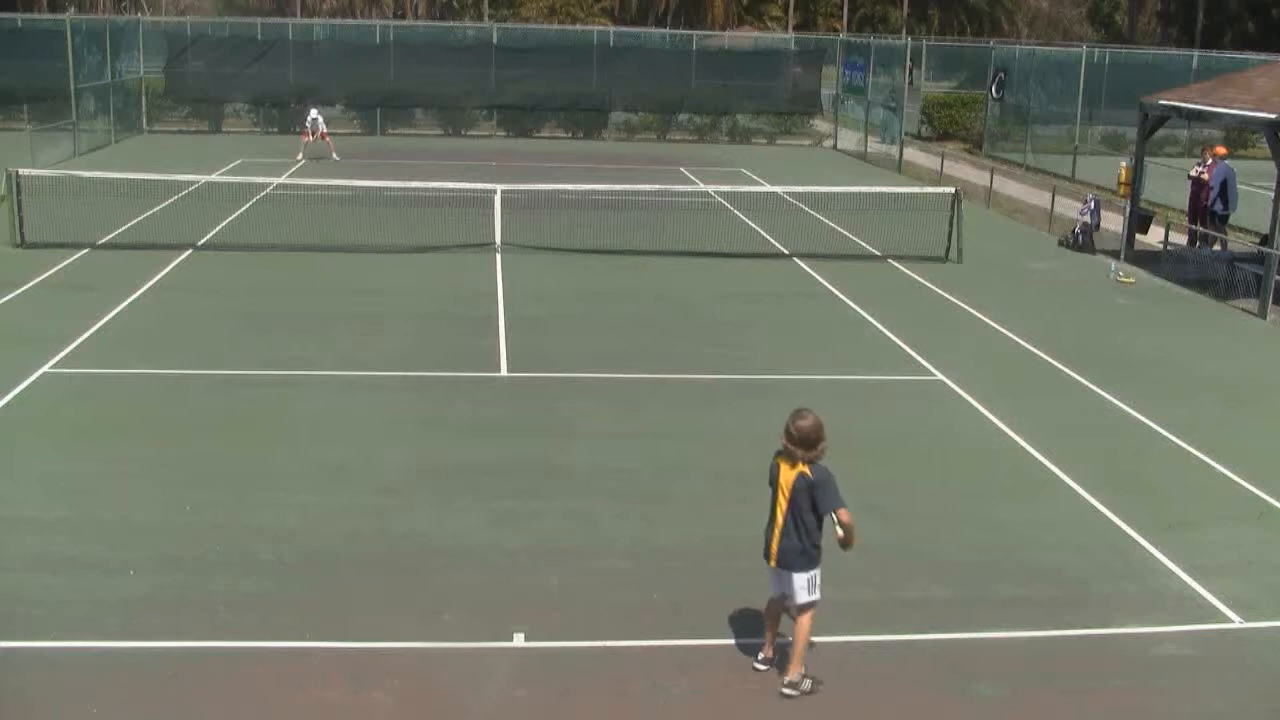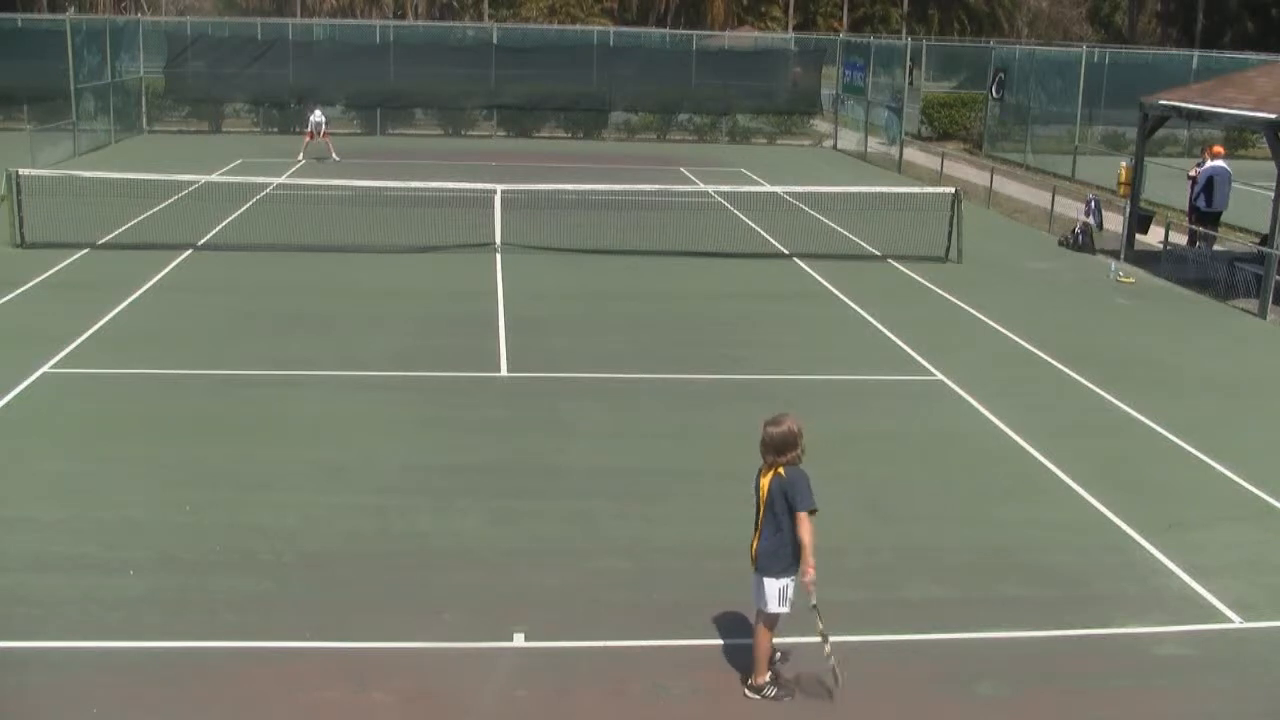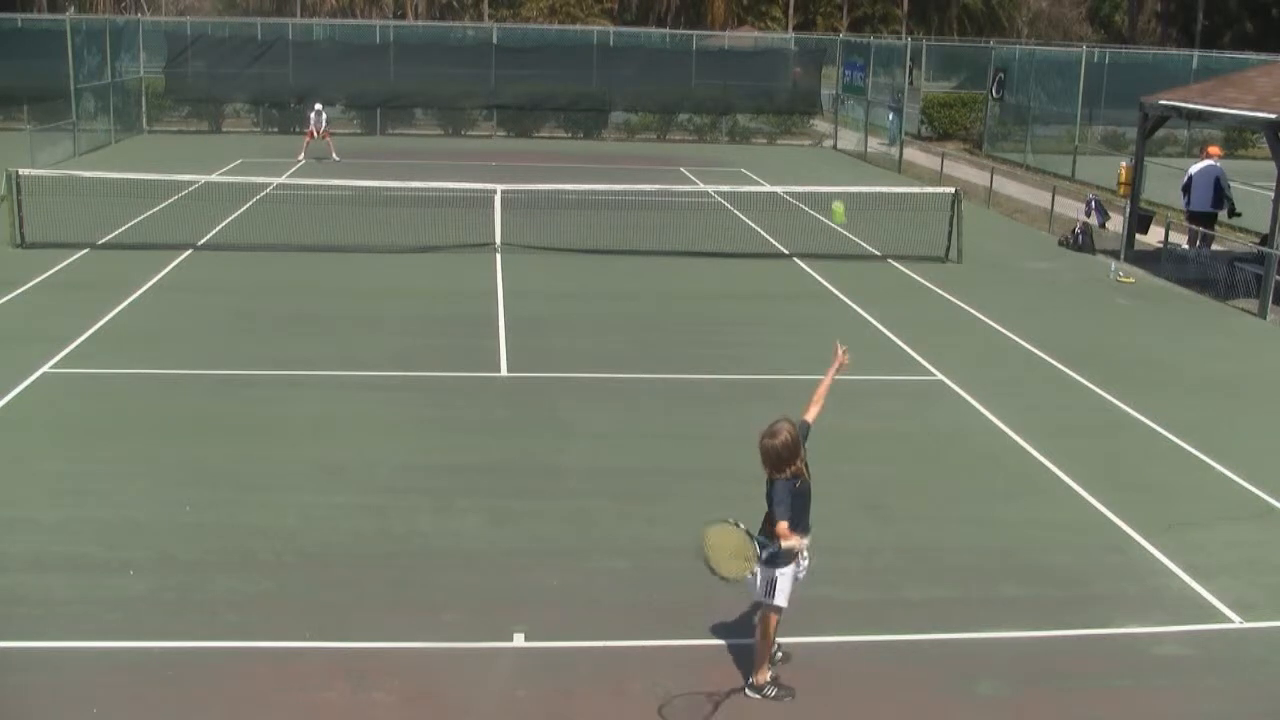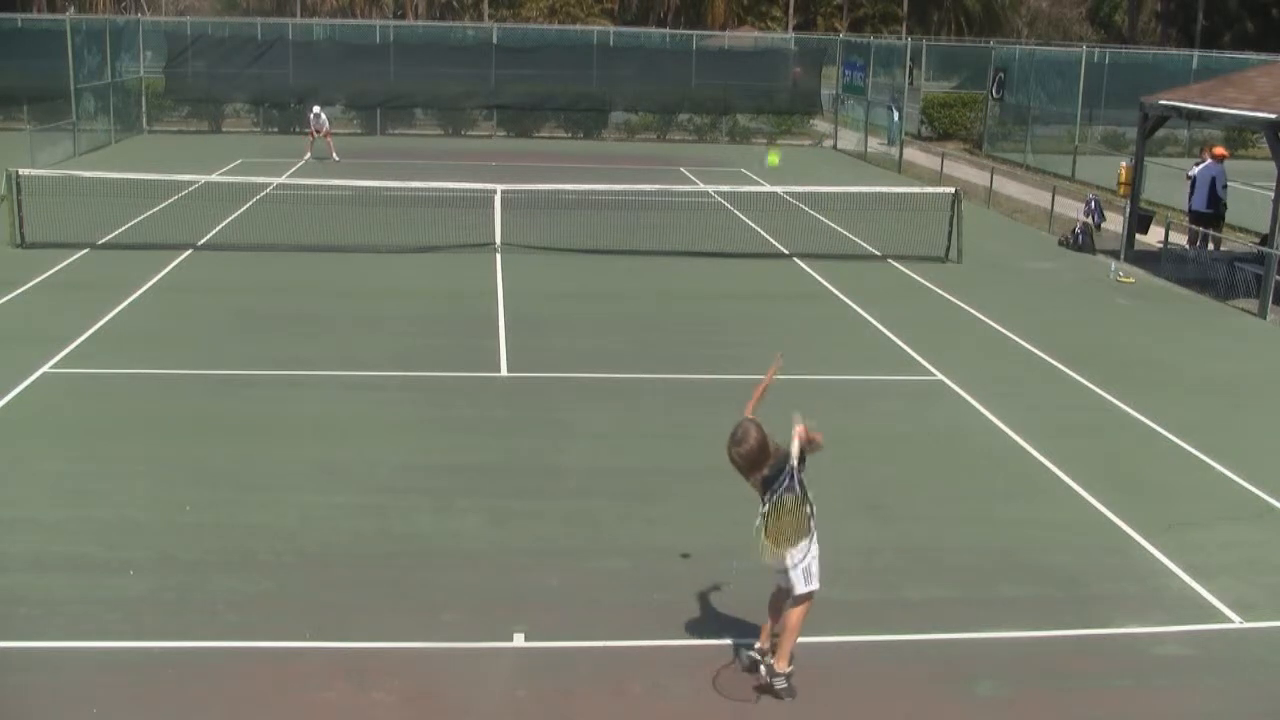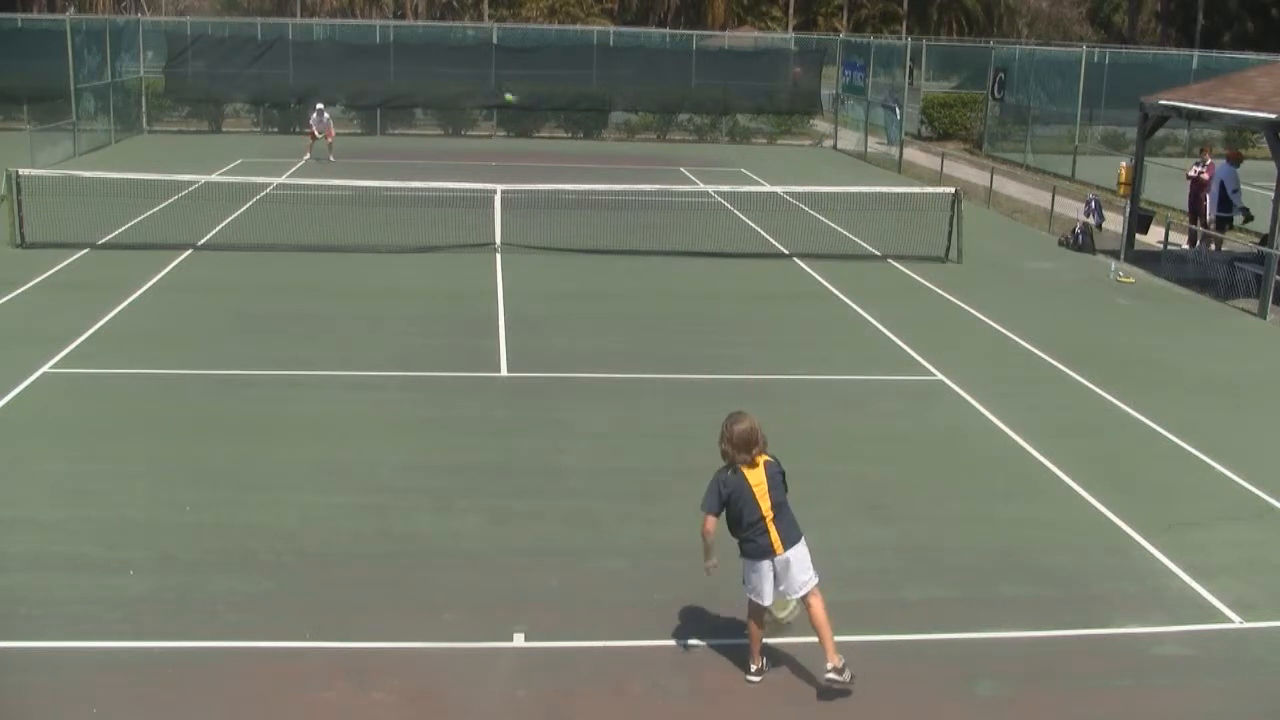
dt=0.5s
person 1, frame 1
left shoulder: (778, 462)
right shoulder: (818, 475)
right elbow: (843, 517)
right wrist: (849, 537)
left hip: (775, 548)
right hip: (801, 555)
left knee: (777, 599)
right knee: (805, 610)
left ankle: (766, 653)
right ankle: (795, 676)
person 1, frame 2
left shoulder: (765, 472)
right shoulder: (795, 477)
right elbow: (803, 521)
right wrist: (809, 562)
left hip: (764, 553)
right hip: (779, 560)
left knee: (766, 614)
right knee: (768, 618)
left ankle: (767, 654)
right ankle: (759, 680)
person 1, frame 3
left shoulder: (793, 443)
right shoulder: (783, 485)
left elbow: (815, 405)
right elbow: (780, 528)
left wrist: (835, 367)
right wrist: (791, 541)
left hip: (790, 549)
right hip: (777, 554)
left knee: (775, 607)
right knee: (771, 610)
left ankle: (769, 650)
right ankle: (759, 679)
person 1, frame 4
left shoulder: (748, 458)
right shoulder: (781, 463)
left elbow: (748, 414)
right elbow: (816, 443)
left wrist: (766, 379)
right wrist: (803, 435)
left knee: (783, 591)
right knee: (801, 599)
left ankle: (763, 648)
right ankle: (779, 668)
person 1, frame 5
left shoulder: (723, 479)
right shoulder: (774, 465)
left elbow: (709, 525)
left wrist: (708, 555)
left hip: (755, 553)
right hip: (790, 544)
left knee: (757, 607)
right knee: (811, 597)
left ankle: (755, 665)
right ankle: (834, 662)
